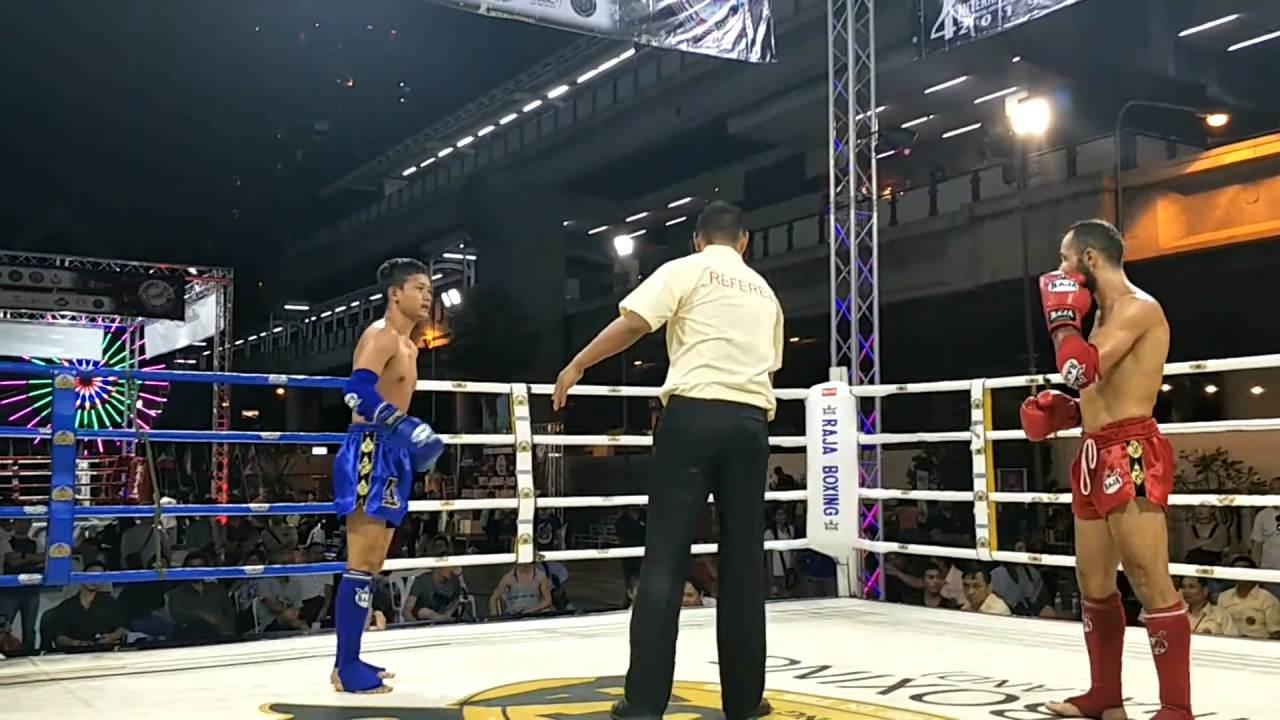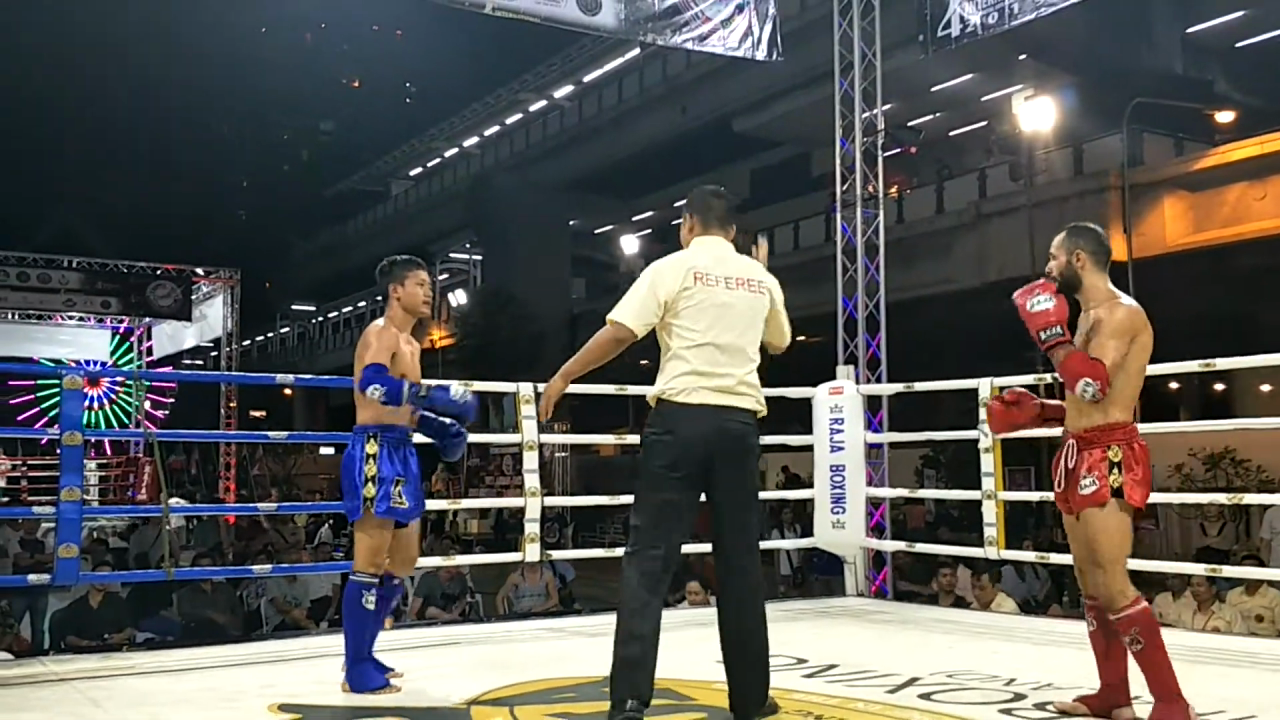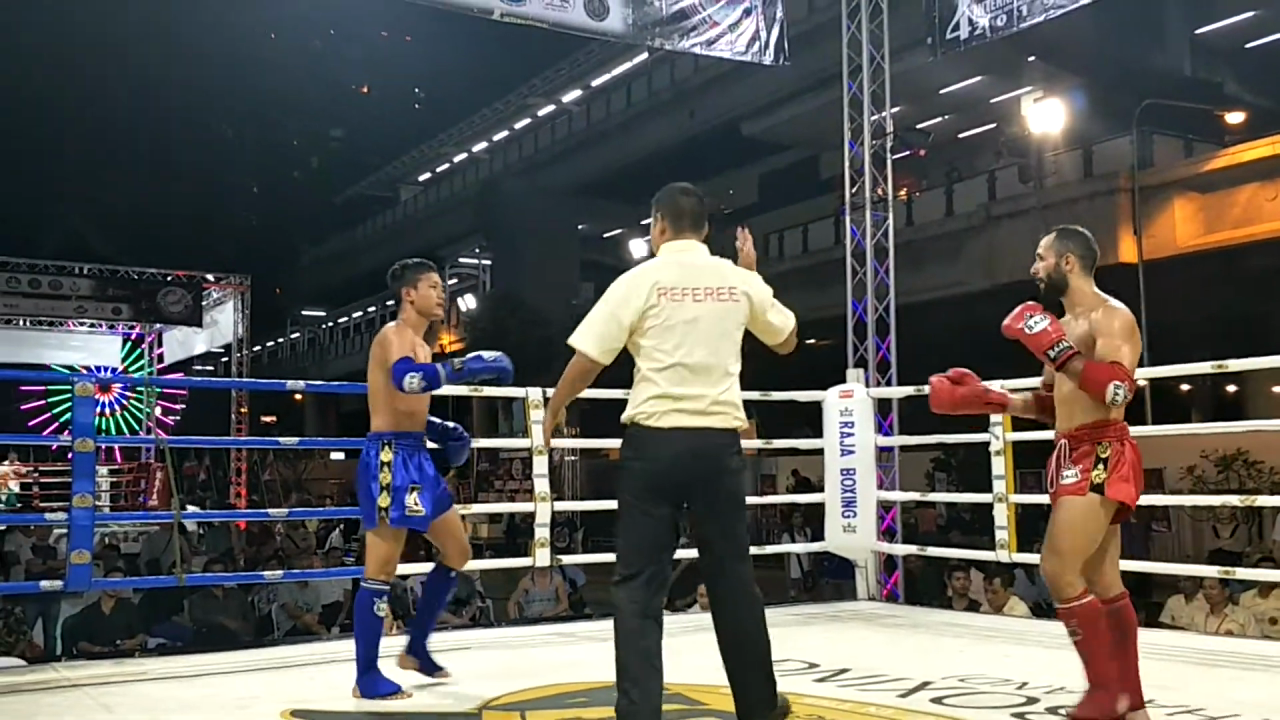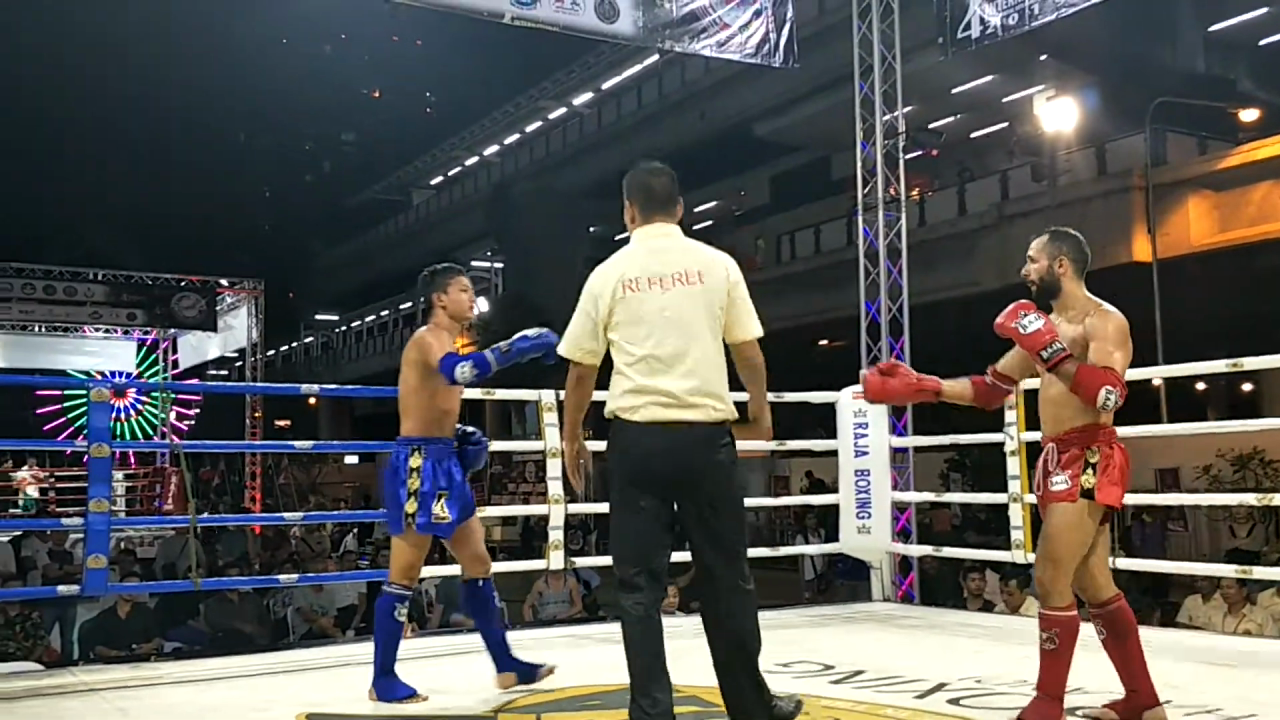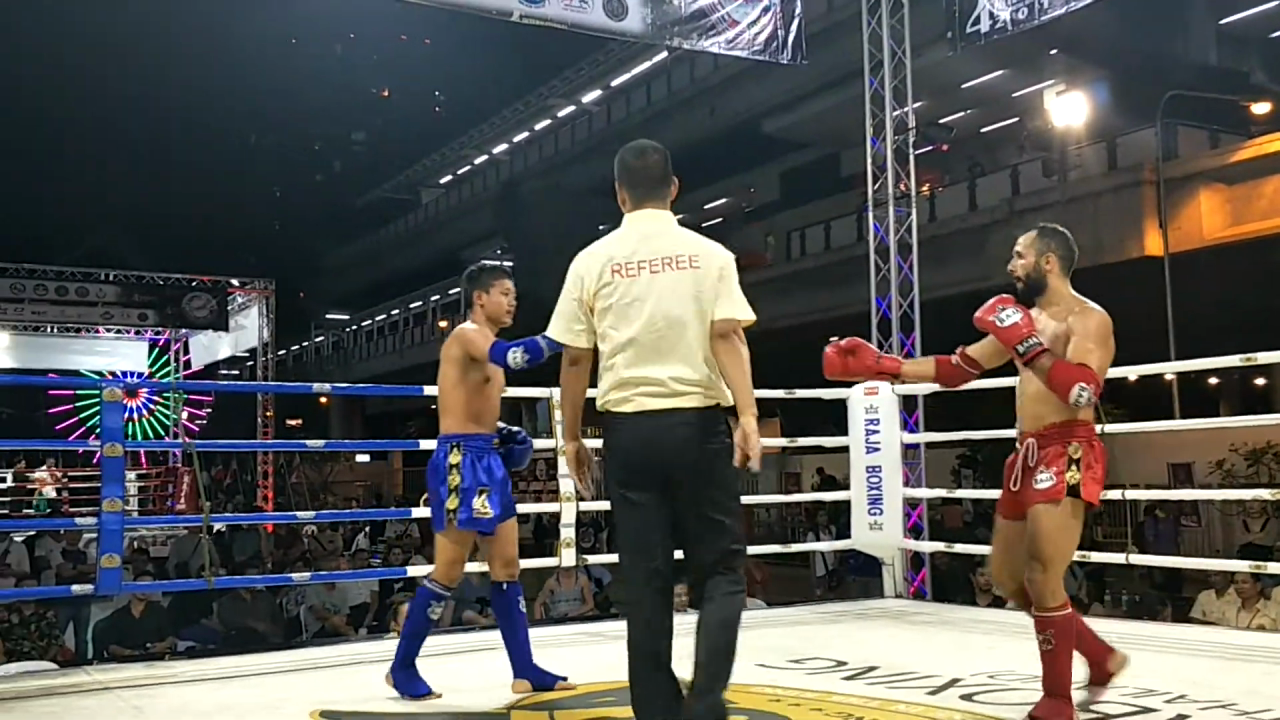
dt=0.2s
person 1, frame 1
left shoulder: (686, 269)
right shoulder: (763, 291)
left elbow: (634, 322)
left wrist: (576, 365)
left hip: (693, 414)
right hip: (749, 422)
left knee: (665, 554)
right knee: (742, 561)
person 1, frame 2
left shoulder: (673, 267)
right shoulder: (758, 278)
left elbow: (617, 333)
right elbow: (779, 342)
left wrist: (562, 377)
left hip: (679, 418)
right hip: (738, 423)
left knee: (649, 557)
right knee: (740, 564)
person 1, frame 3
left shoulder: (639, 281)
right shoulder: (738, 279)
left elbow: (585, 361)
right elbow: (784, 338)
left wrist: (553, 412)
left hip: (653, 443)
right hip: (717, 443)
left knee: (638, 583)
right knee: (733, 577)
person 1, frame 4
left shoulder: (608, 274)
right shoulder: (717, 265)
left elbow: (581, 369)
right elbow: (749, 356)
left wrist: (571, 438)
right wrist: (762, 419)
left hip: (636, 438)
right hip: (704, 435)
left knee: (638, 584)
right knee: (724, 575)
person 1, frame 5
left shoulder: (593, 260)
right shoulder: (709, 253)
left elbow: (575, 359)
right elbow: (728, 335)
left wrist: (571, 437)
right wrist: (748, 415)
left hip: (629, 430)
right hip: (698, 424)
left knee: (646, 581)
right knee: (718, 570)
person 2, frame 1
left shoulder: (1134, 307)
right shoulder: (1106, 312)
left elbow: (1080, 371)
left wrist: (1061, 313)
right wrist: (1069, 411)
left hip: (1129, 457)
right hip: (1096, 458)
left knee: (1150, 583)
right knee: (1093, 583)
person 2, frame 2
left shoulder: (1118, 313)
right shoulder: (1084, 317)
left elbow: (1090, 387)
left wrist: (1046, 328)
right wrist: (1038, 411)
left hip: (1110, 460)
right hip: (1077, 459)
left knee: (1109, 580)
right knee: (1095, 583)
person 2, frame 3
left shoulder: (1110, 315)
right shoulder: (1063, 323)
left elbow: (1118, 389)
right elbow: (1047, 405)
left wrist: (1057, 345)
right wrist: (981, 396)
left hip: (1103, 457)
right hip: (1073, 458)
left knee: (1060, 568)
right knee: (1101, 581)
person 2, frame 4
left shoulder: (1105, 320)
right shoulder: (1044, 325)
left elbow: (1108, 395)
right elbow: (991, 388)
left wrist: (1049, 348)
right wrist: (921, 387)
left hip: (1089, 463)
right hip: (1058, 464)
left knee: (1052, 580)
right knee: (1095, 587)
person 2, frame 5
left shoulder: (1089, 318)
right shoulder: (1025, 318)
left elbow: (1081, 392)
right elbow: (956, 368)
left wrist: (1026, 341)
right wrist: (882, 365)
left hip: (1066, 457)
right hip: (1028, 456)
left knee: (1042, 579)
right knee: (1008, 576)
right ankle: (1100, 655)
person 3, frame 1
left shoulder: (407, 345)
right shoulder: (380, 335)
right elbow: (356, 390)
left wrist: (414, 434)
right wrist: (403, 426)
left hip: (389, 455)
right hip: (368, 451)
left knee: (370, 566)
right knee: (363, 564)
left ankle: (349, 659)
right ankle: (348, 667)
person 3, frame 2
left shoulder: (410, 344)
right shoulder: (380, 333)
right elbow: (373, 385)
left wrist: (434, 423)
right wrist: (434, 394)
left hip: (400, 454)
right hip: (374, 453)
left knee: (400, 566)
right knee: (370, 564)
left ankle: (363, 652)
right ankle: (357, 667)
person 3, frame 3
left shoulder: (419, 344)
right shoulder: (394, 335)
right elbow: (406, 379)
left wrist: (440, 429)
right wrist: (467, 365)
left hip: (418, 459)
right hip: (389, 459)
left knee: (458, 553)
right knee: (380, 570)
left ankle: (416, 648)
right ankle: (366, 673)
person 3, frame 4
left shoulder: (448, 347)
right shoulder: (427, 337)
right elbow: (459, 371)
left wrist: (465, 438)
right wrist: (519, 346)
left hip: (447, 464)
right hip: (419, 464)
left knee: (479, 568)
right knee: (404, 575)
left ankle: (506, 665)
right ankle: (383, 678)
person 3, frame 5
left shoulder: (492, 350)
right shoulder: (467, 336)
right elbow: (512, 357)
left wrist: (510, 435)
left hip: (490, 461)
right hip: (460, 461)
left knee: (507, 570)
right knee: (448, 573)
left ankle: (524, 670)
right ankle: (403, 666)
